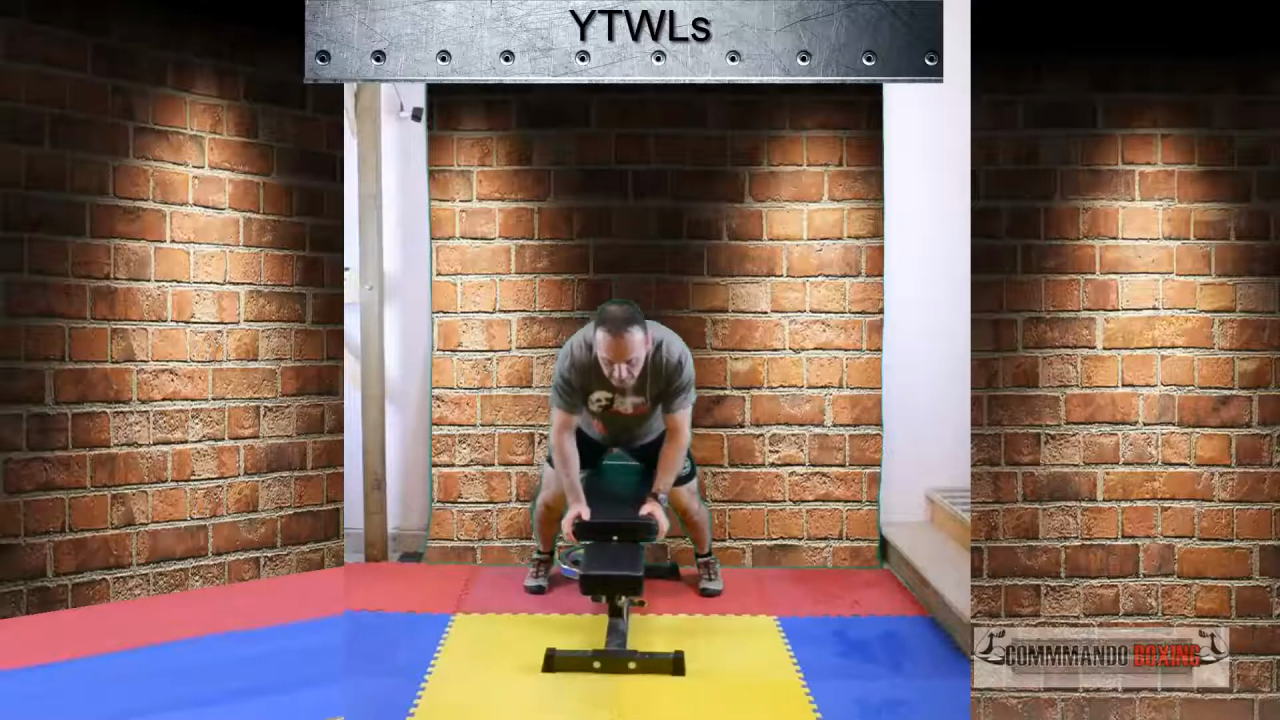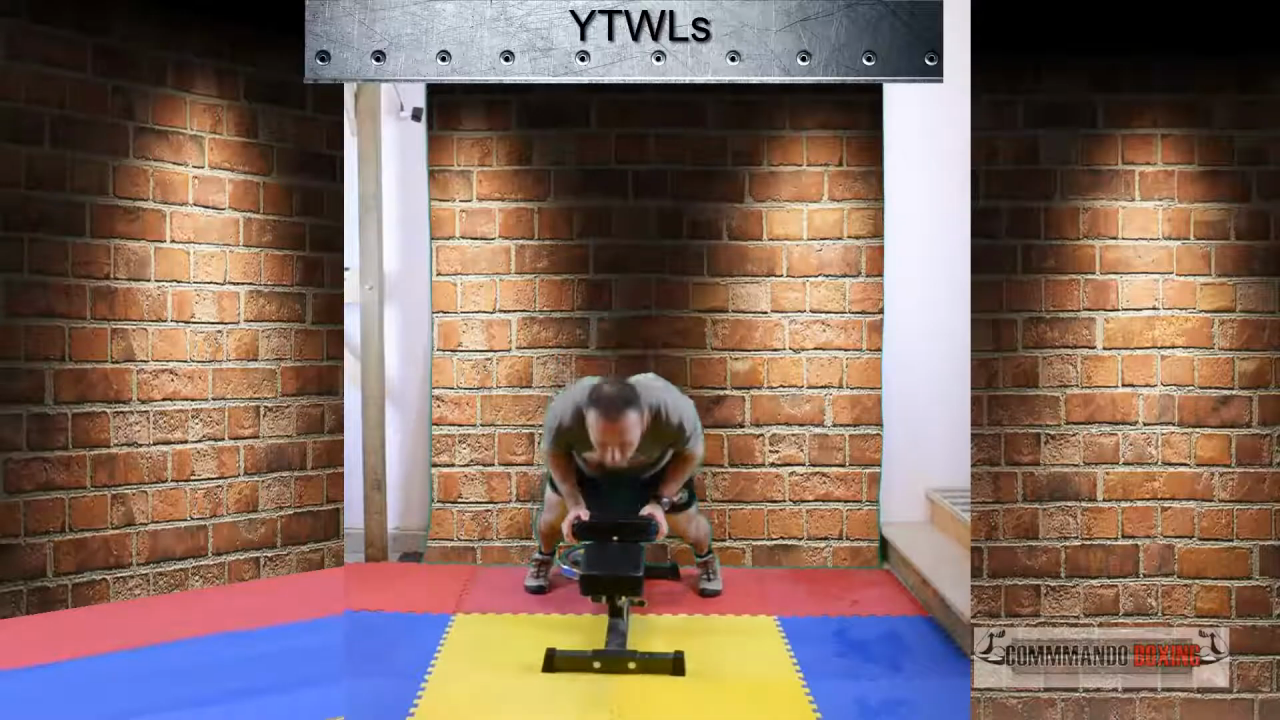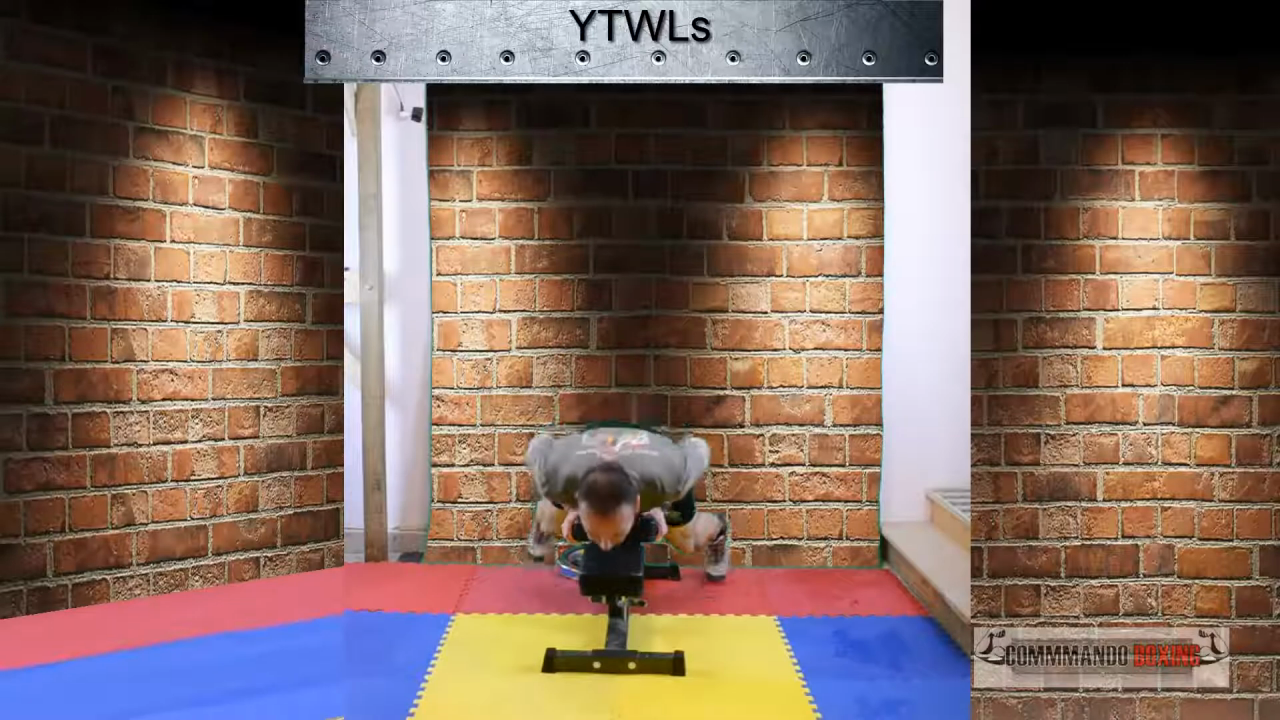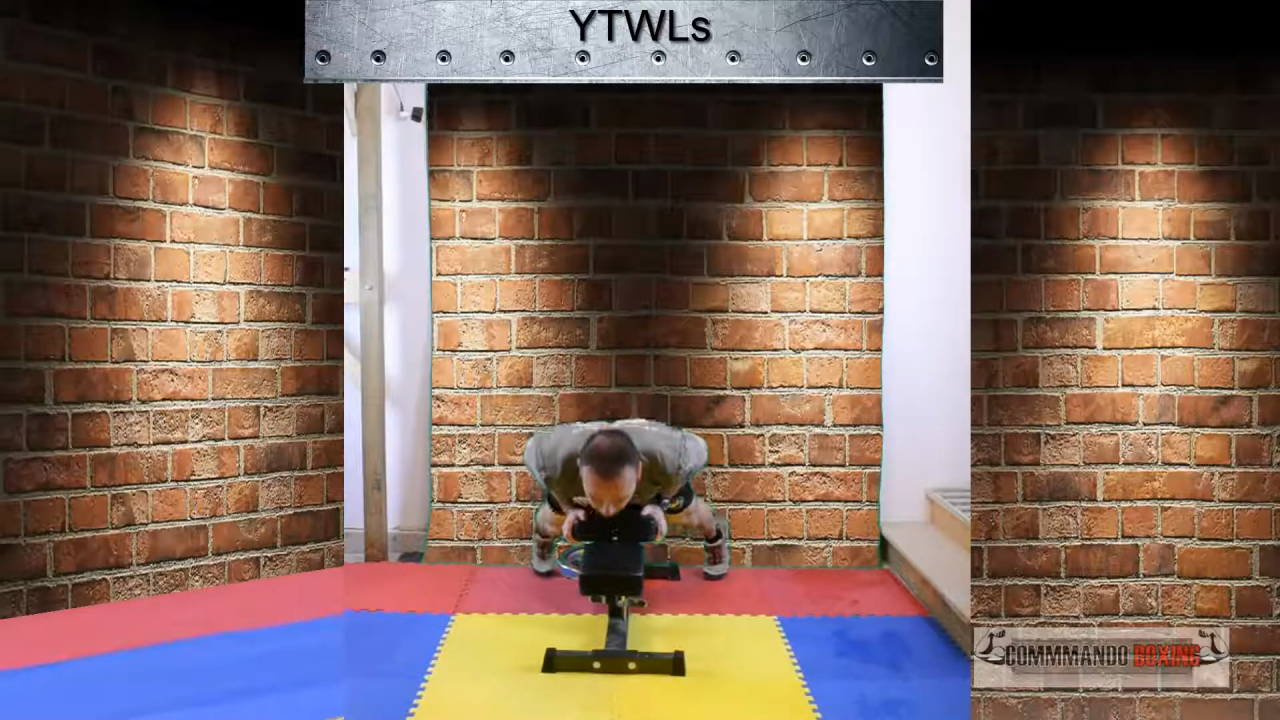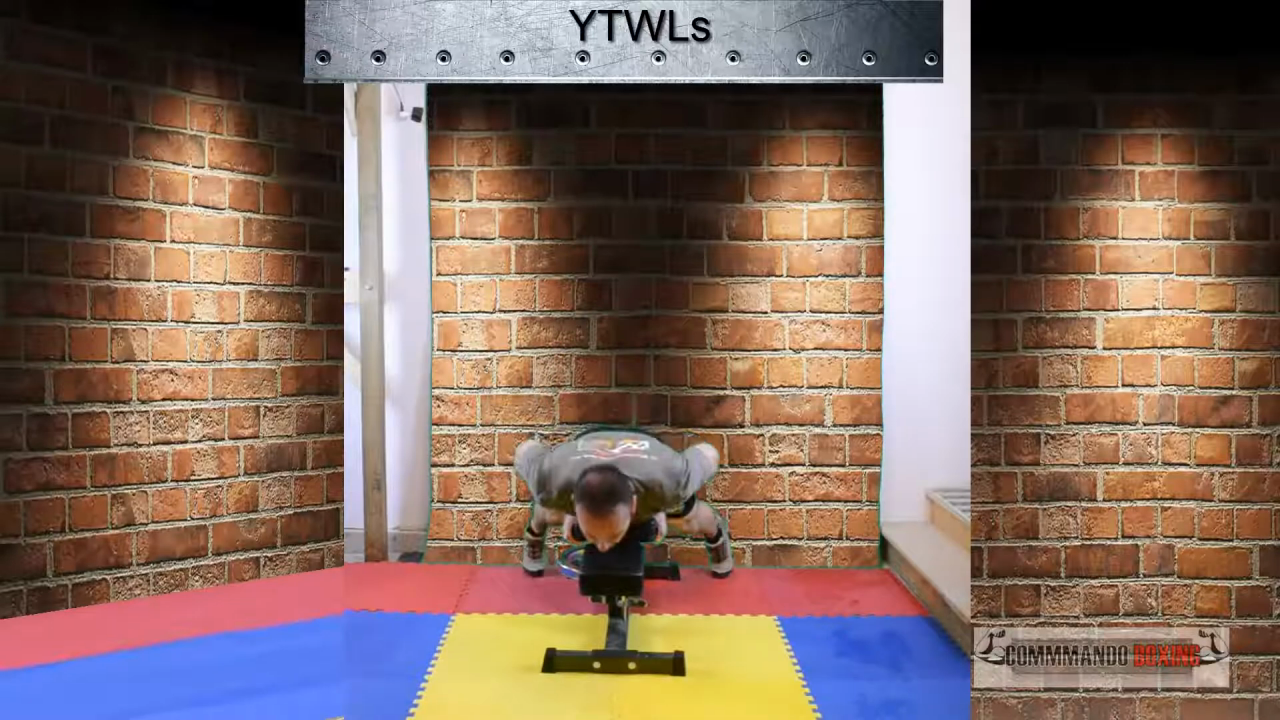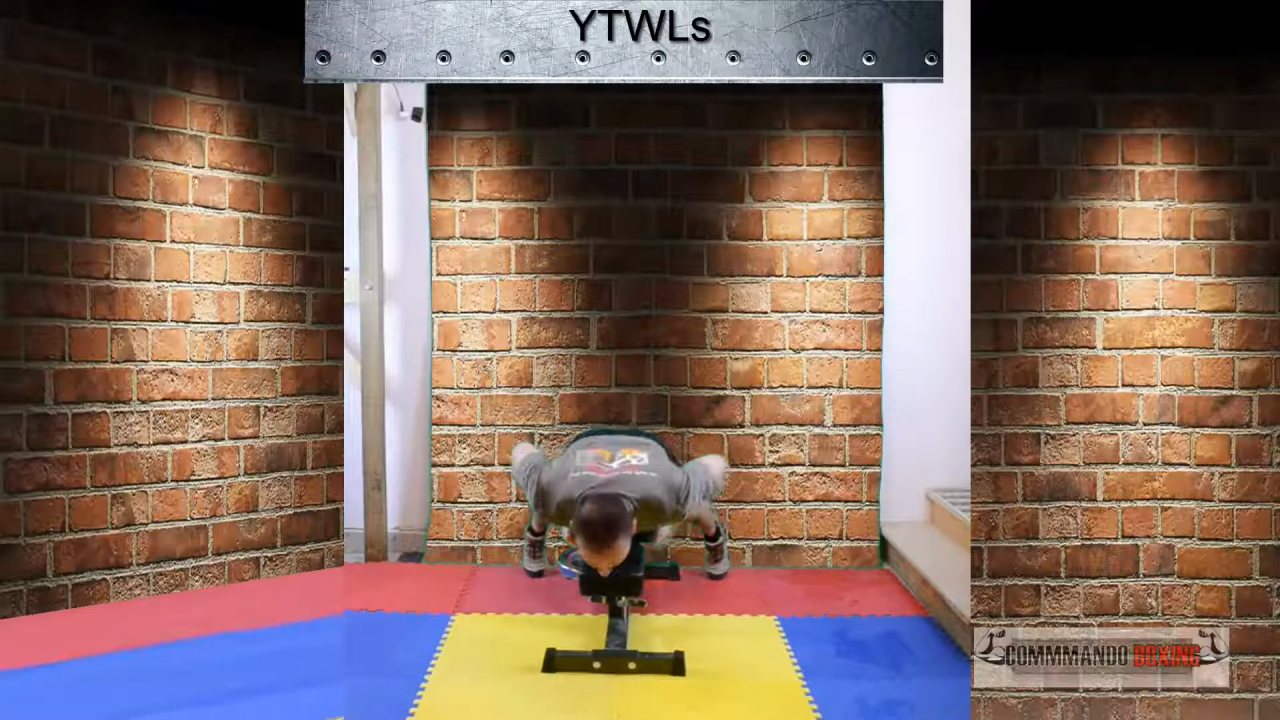
dt=0.5s
person 1, frame 1
left shoulder: (674, 355)
right shoulder: (574, 356)
left elbow: (677, 433)
right elbow: (563, 432)
left wrist: (658, 497)
right wrist: (576, 501)
left hip: (653, 430)
right hip: (589, 428)
left knee: (687, 503)
right knee: (551, 498)
left ankle: (705, 558)
right ankle: (543, 557)
person 1, frame 2
left shoulder: (673, 412)
right shoulder: (564, 413)
left elbow: (692, 453)
right elbow: (554, 454)
left wrist: (662, 500)
right wrist: (573, 503)
left knee: (686, 525)
right knee: (554, 518)
left ankle: (705, 557)
right ankle: (544, 557)
person 1, frame 3
left shoulder: (668, 477)
right shoulder: (557, 477)
left elbow: (700, 449)
right elbow: (537, 447)
left wrist: (662, 505)
right wrist: (571, 506)
left knee: (687, 541)
right knee: (551, 525)
left ankle: (717, 530)
right ankle: (542, 526)
person 1, frame 4
left shoulder: (668, 456)
right shoulder: (555, 460)
left elbow: (698, 447)
right elbow: (532, 447)
left wrist: (661, 503)
right wrist: (568, 507)
left knee: (688, 515)
right knee: (554, 524)
left ankle: (714, 535)
right ankle: (544, 536)
person 1, frame 5
left shoulder: (667, 481)
right shoulder: (553, 481)
left elbow: (709, 454)
right elbow: (526, 450)
left wrist: (663, 508)
right wrist: (566, 511)
left knee: (690, 520)
left ankle: (714, 533)
right ankle: (535, 533)
person 1, frame 6
left shoulder: (668, 497)
right shoulder: (551, 497)
left elbow: (717, 464)
right elbow: (521, 451)
left ankle: (713, 535)
right ankle: (536, 532)
